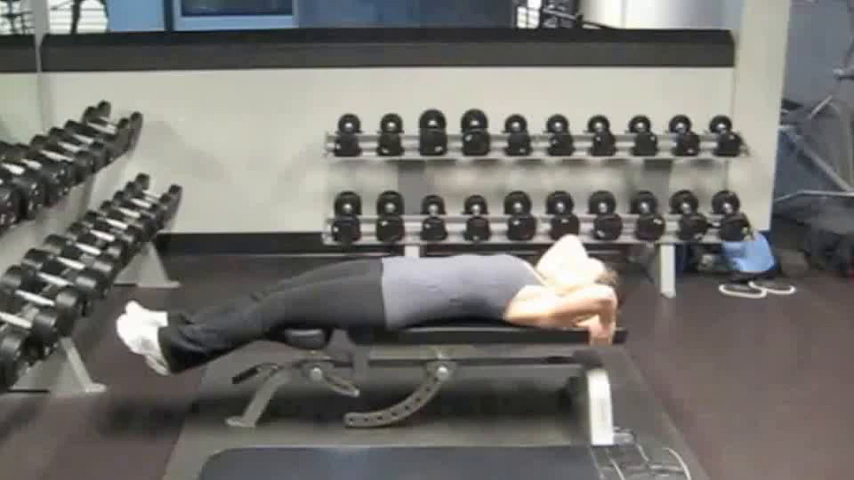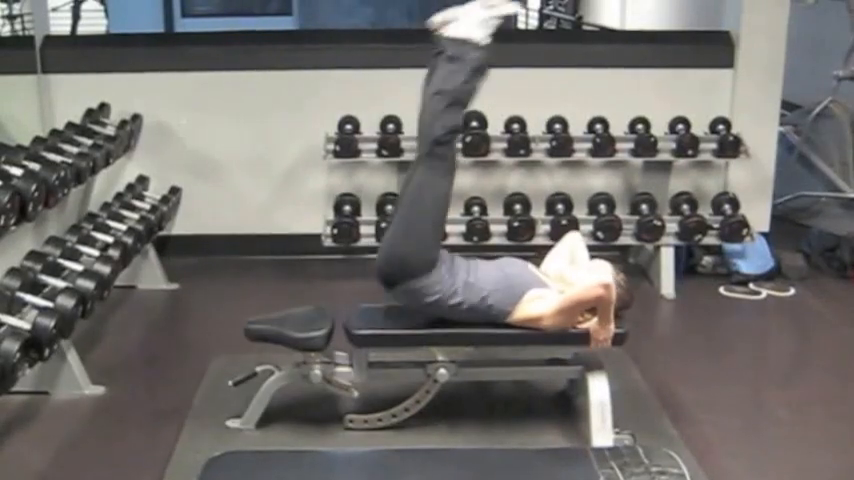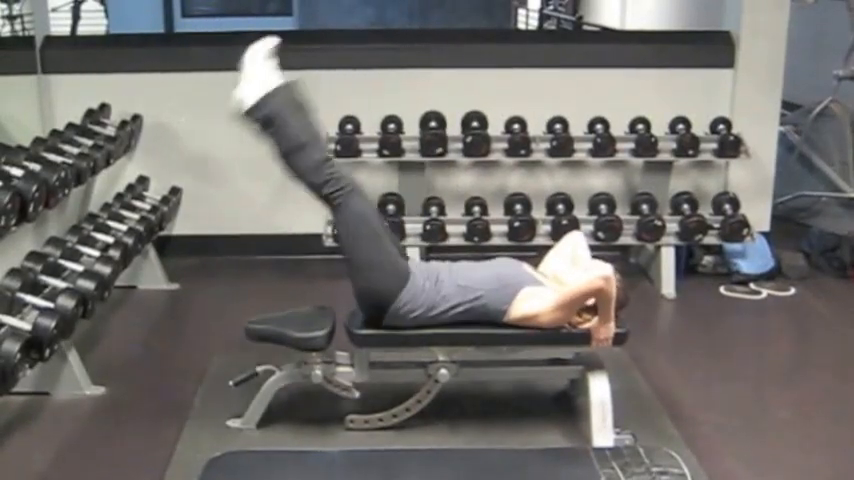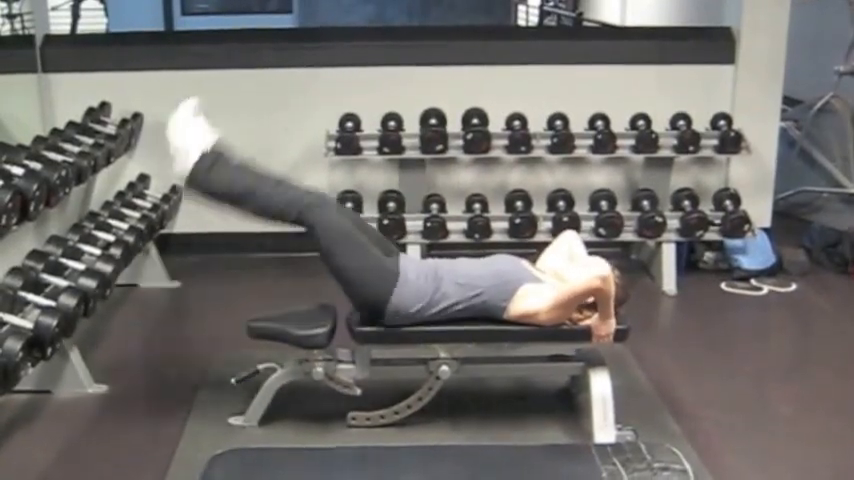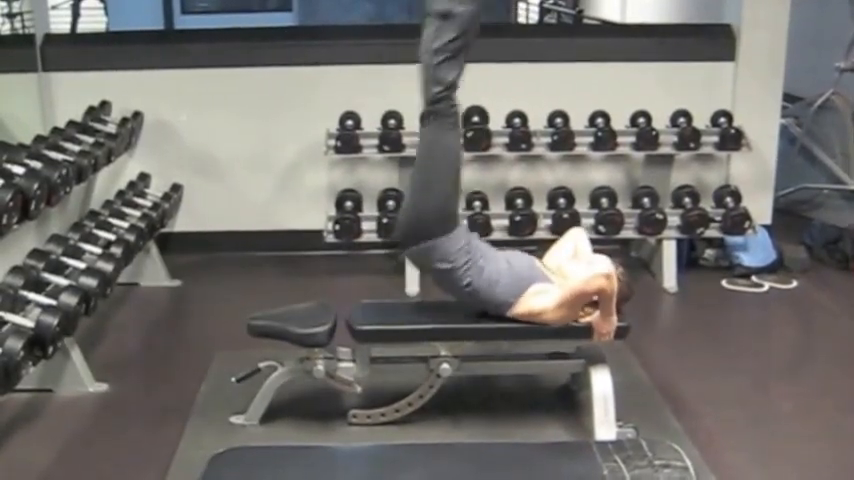
dt=1s
person 1, frame 1
left shoulder: (545, 306)
right shoulder: (540, 278)
left elbow: (605, 295)
right elbow: (569, 240)
left wrist: (604, 324)
right wrist: (581, 261)
left hip: (393, 301)
right hip: (396, 272)
left knee: (281, 307)
right knee: (278, 291)
left ankle: (172, 345)
right ankle: (176, 330)
person 1, frame 2
left shoulder: (551, 312)
right shoulder: (550, 285)
left elbow: (601, 285)
right elbow: (573, 237)
left hip: (414, 272)
right hip: (423, 272)
left knee: (437, 154)
person 1, frame 3
left shoulder: (545, 310)
right shoulder: (554, 280)
left elbow: (595, 278)
right elbow: (575, 236)
left wrist: (603, 326)
left hip: (401, 300)
right hip: (413, 283)
left knee: (342, 193)
right knee: (345, 195)
left ankle: (264, 99)
person 1, frame 4
left shoulder: (544, 304)
right shoulder: (544, 277)
left elbow: (599, 275)
right elbow: (569, 237)
left wrist: (606, 316)
left hip: (401, 293)
right hip: (410, 273)
left knee: (319, 210)
right knee: (325, 213)
left ankle: (204, 162)
right ankle: (207, 160)
person 1, frame 5
left shoulder: (554, 306)
right shoulder: (552, 279)
left elbow: (603, 276)
right elbow: (576, 232)
left wrist: (606, 318)
left hip: (436, 245)
right hip: (443, 245)
